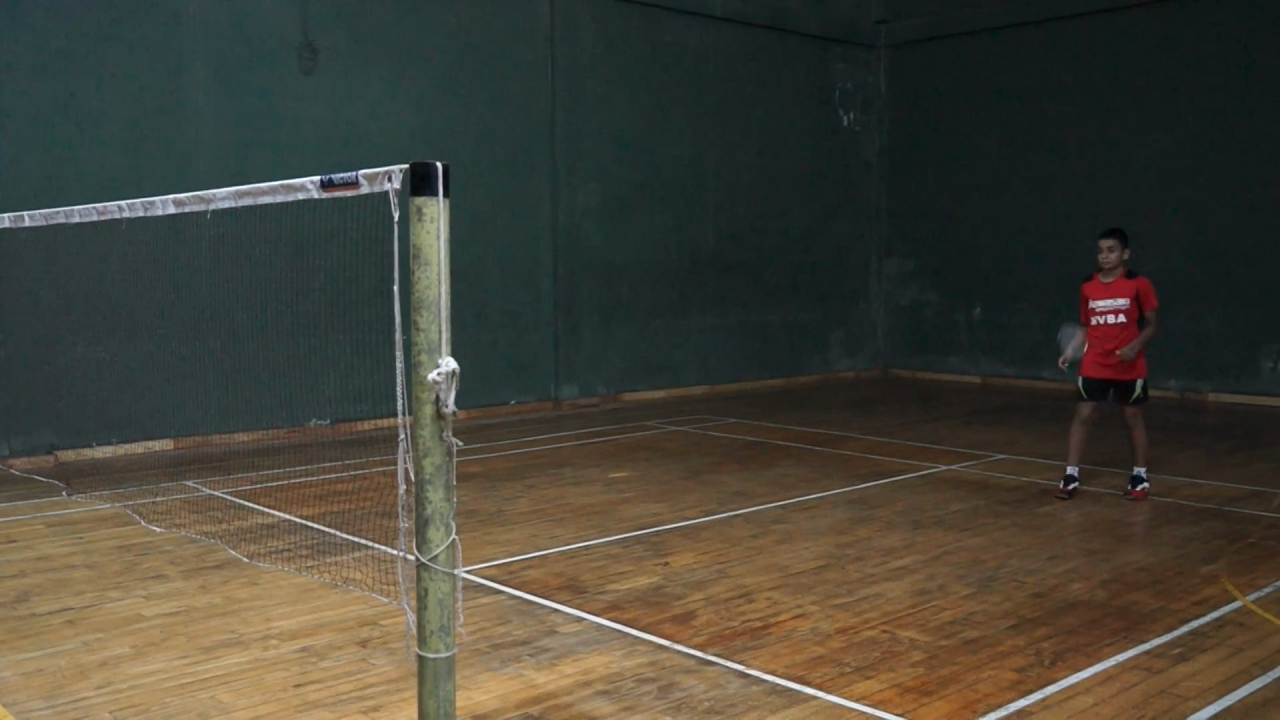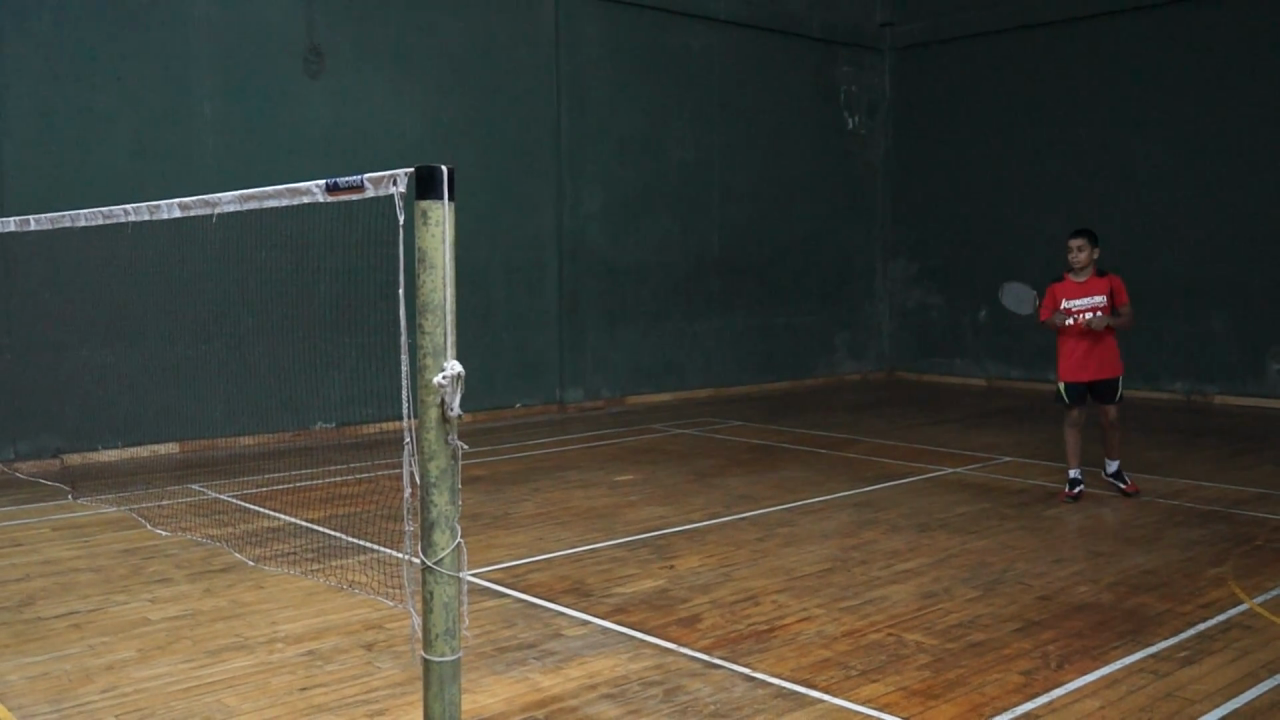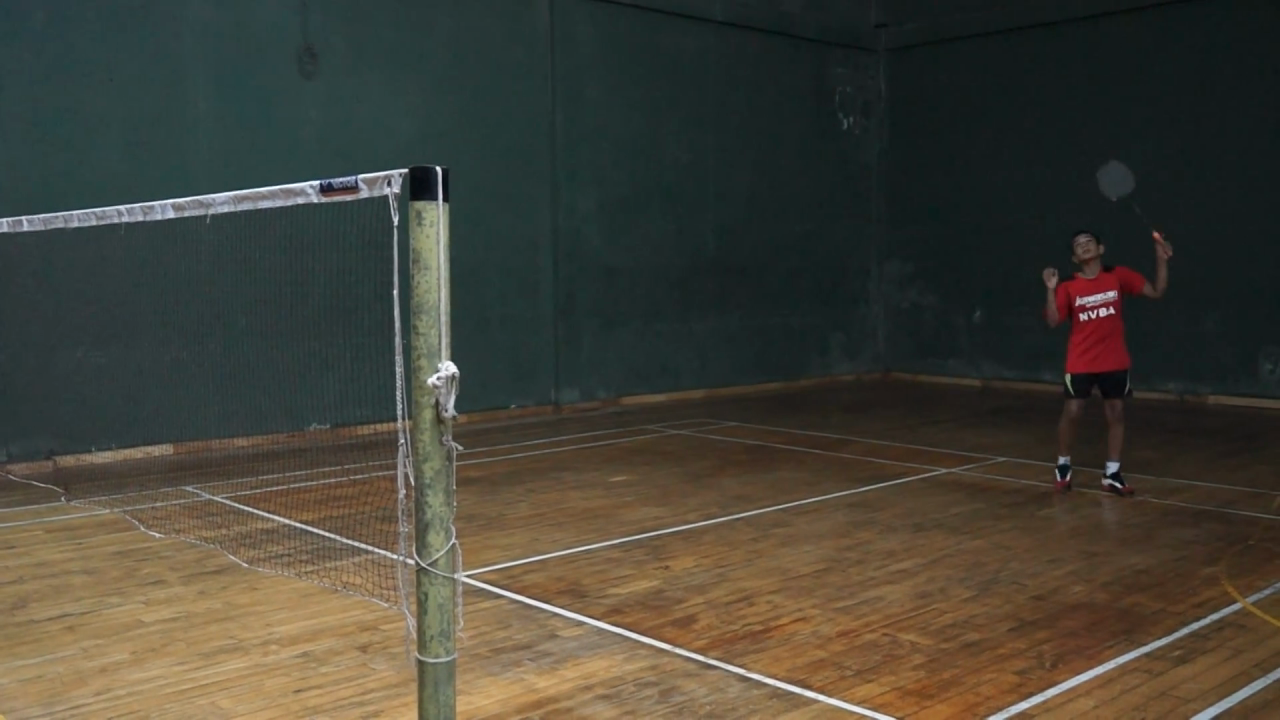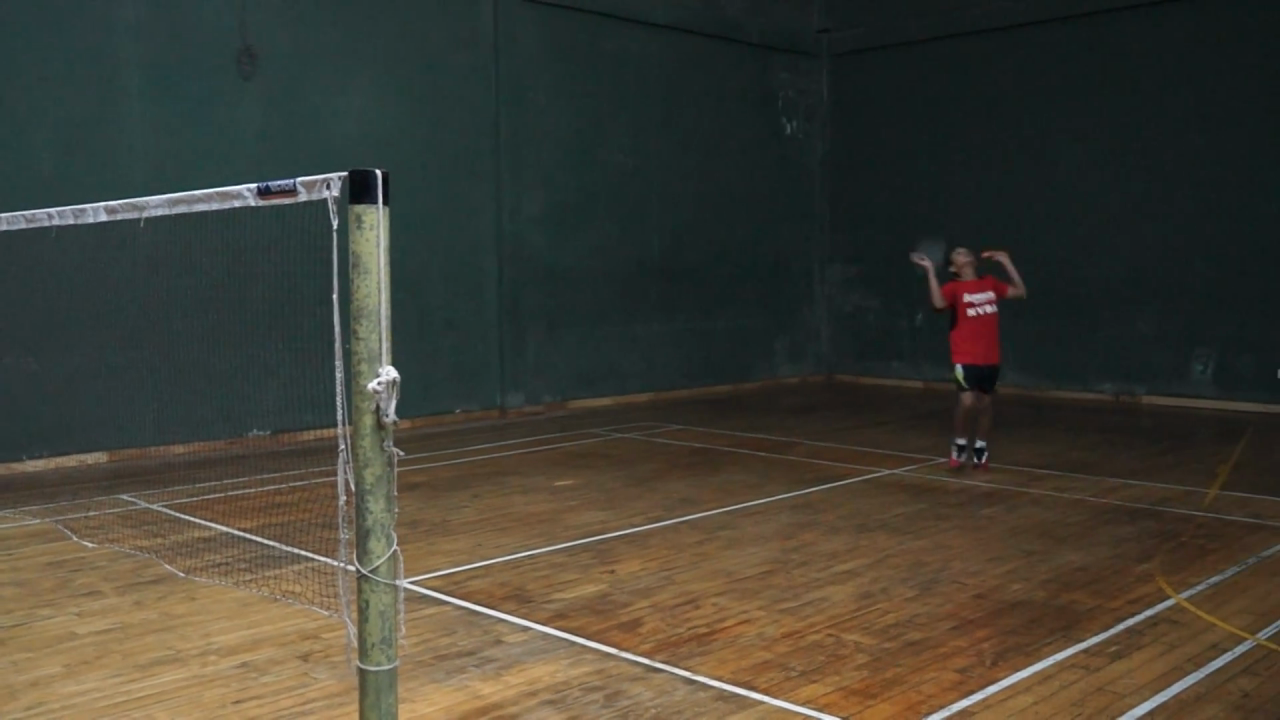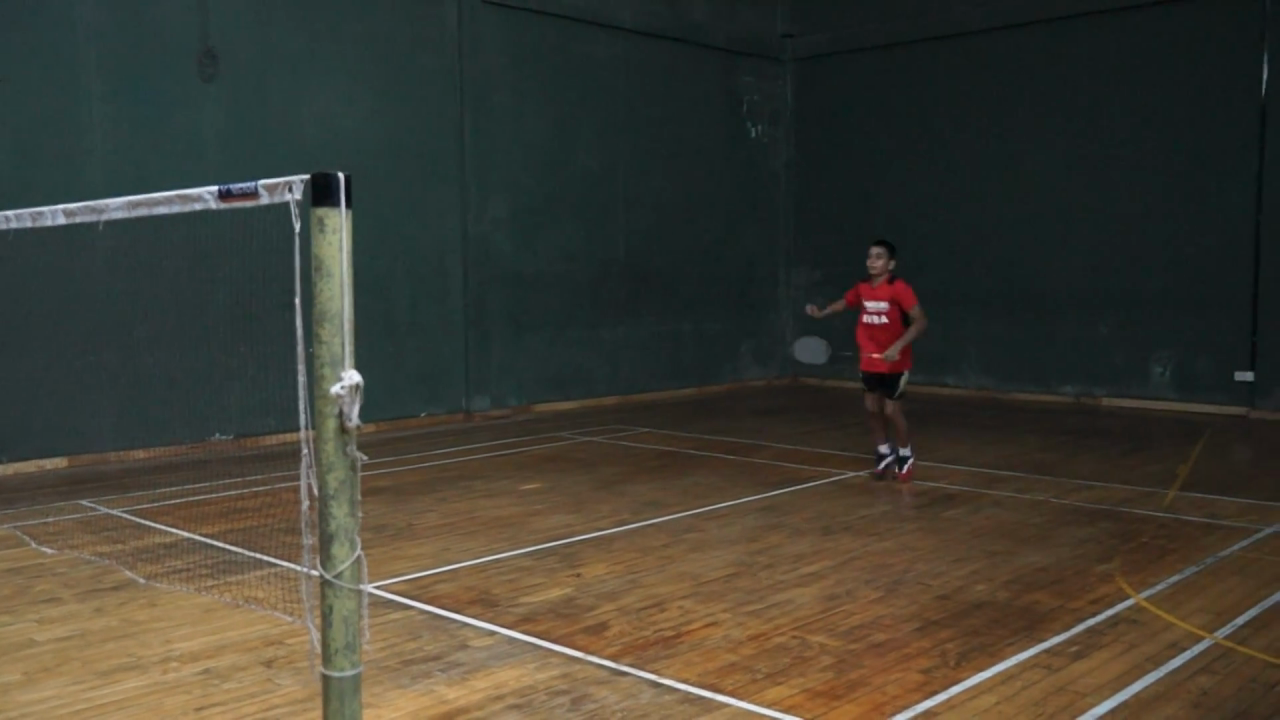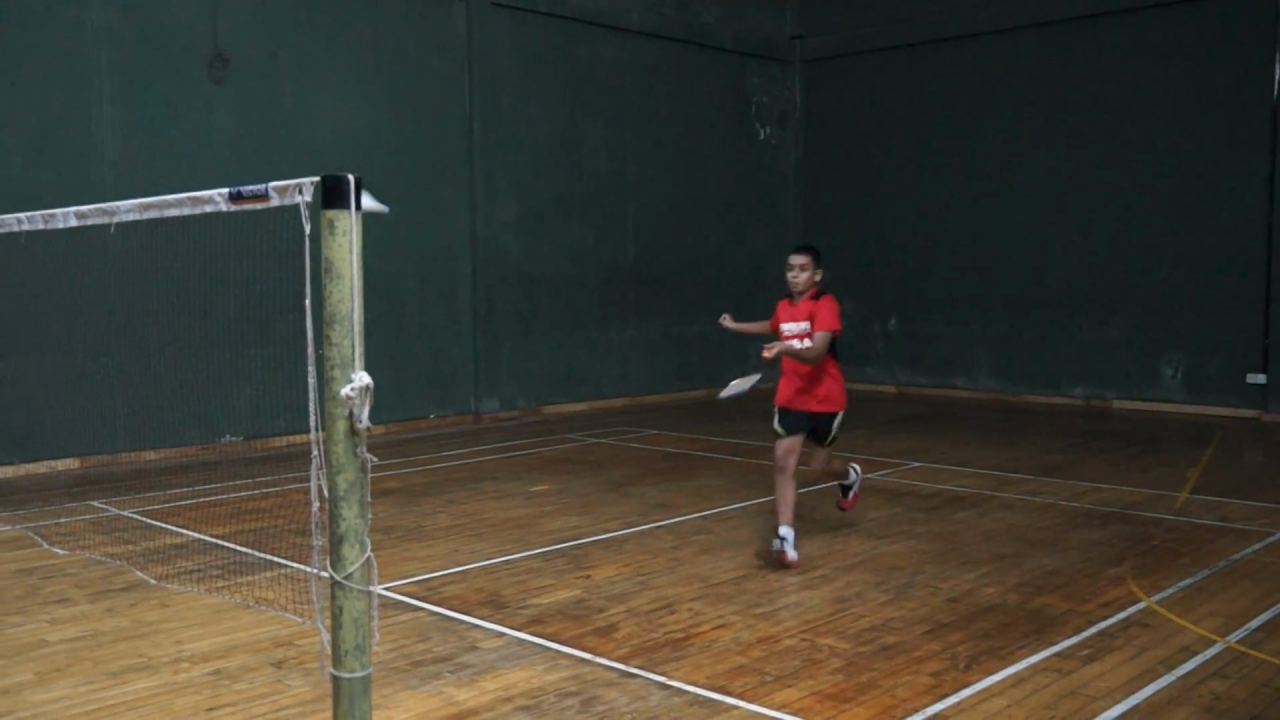
dt=0.7s
person 1, frame 1
left shoulder: (1139, 284)
right shoulder: (1088, 287)
left elbow: (1151, 323)
left wrist: (1136, 345)
right wrist: (1071, 350)
left hip: (1128, 365)
right hip: (1093, 364)
left knee: (1133, 417)
right knee: (1082, 415)
left ankle: (1140, 475)
right ankle: (1071, 474)
person 1, frame 2
left shoulder: (1111, 282)
right shoulder: (1057, 287)
left elbow: (1127, 318)
right elbow: (1046, 319)
left wrist: (1107, 320)
right wrist: (1055, 320)
left hip: (1106, 365)
right hip: (1071, 367)
left knee: (1111, 417)
right knee: (1074, 418)
left ankle: (1113, 469)
right ankle: (1074, 478)
person 1, frame 3
left shoulder: (1119, 275)
right shoulder: (1068, 286)
left elbow: (1156, 292)
right elbow: (1053, 321)
left wrist: (1161, 260)
right wrist: (1051, 289)
left hip: (1115, 361)
right hip: (1080, 362)
left knee: (1115, 414)
right knee: (1072, 412)
left ankle: (1112, 474)
right ankle: (1063, 464)
person 1, frame 4
left shoulder: (990, 282)
right shoulder: (953, 287)
left elbow: (1020, 292)
right elbow: (939, 303)
left wrist: (1006, 263)
right wrist: (930, 270)
left hip: (991, 357)
right hip: (965, 357)
left knee: (985, 403)
right knee: (967, 402)
left ankle: (981, 447)
right ankle: (960, 445)
person 1, frame 5
left shoulder: (900, 289)
right shoulder: (860, 288)
left elbow: (920, 322)
right elbow: (847, 302)
left wrist: (898, 346)
right wrist: (822, 312)
left hip: (893, 360)
right hip: (869, 360)
left knee: (891, 410)
right knee: (872, 407)
left ankle: (905, 453)
right ankle: (885, 453)
person 1, frame 6
left shoulder: (826, 305)
right shoulder: (782, 307)
left elbow: (817, 350)
left wrist: (786, 349)
right wrist: (736, 327)
left hip: (825, 396)
right hip: (790, 397)
left knee: (821, 464)
right knee: (783, 463)
left ankle: (849, 475)
right ankle: (786, 538)
